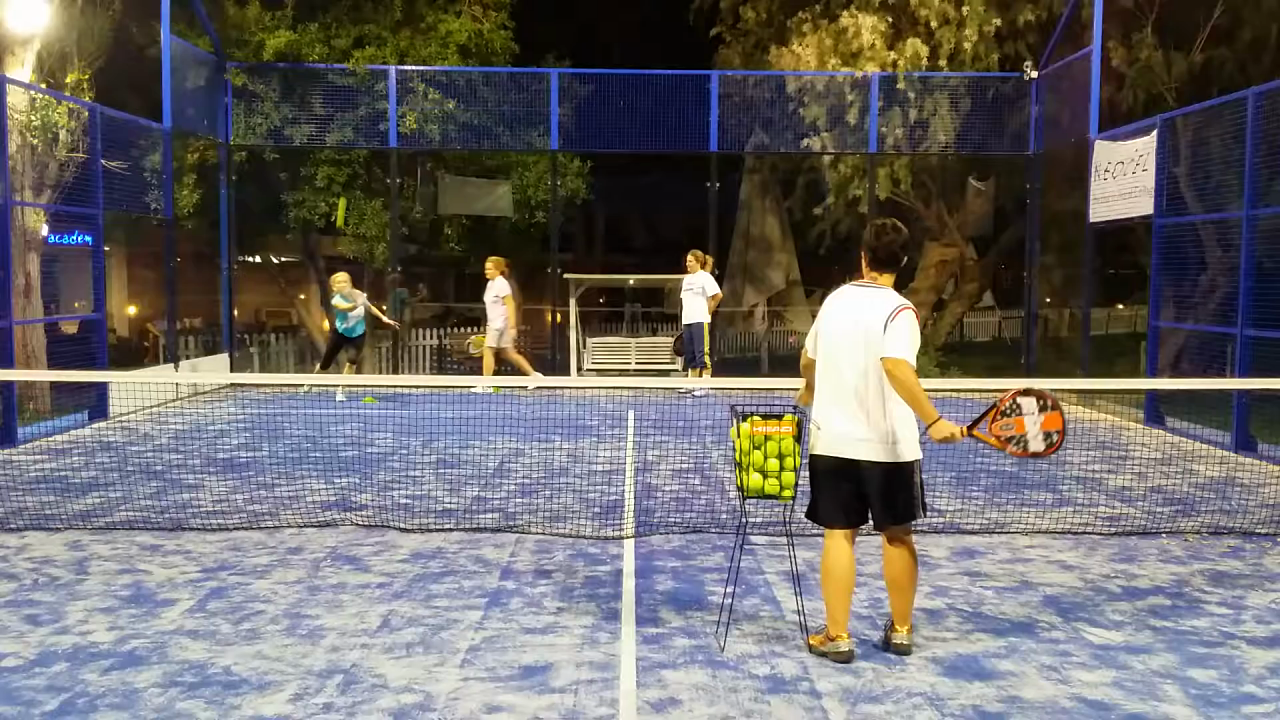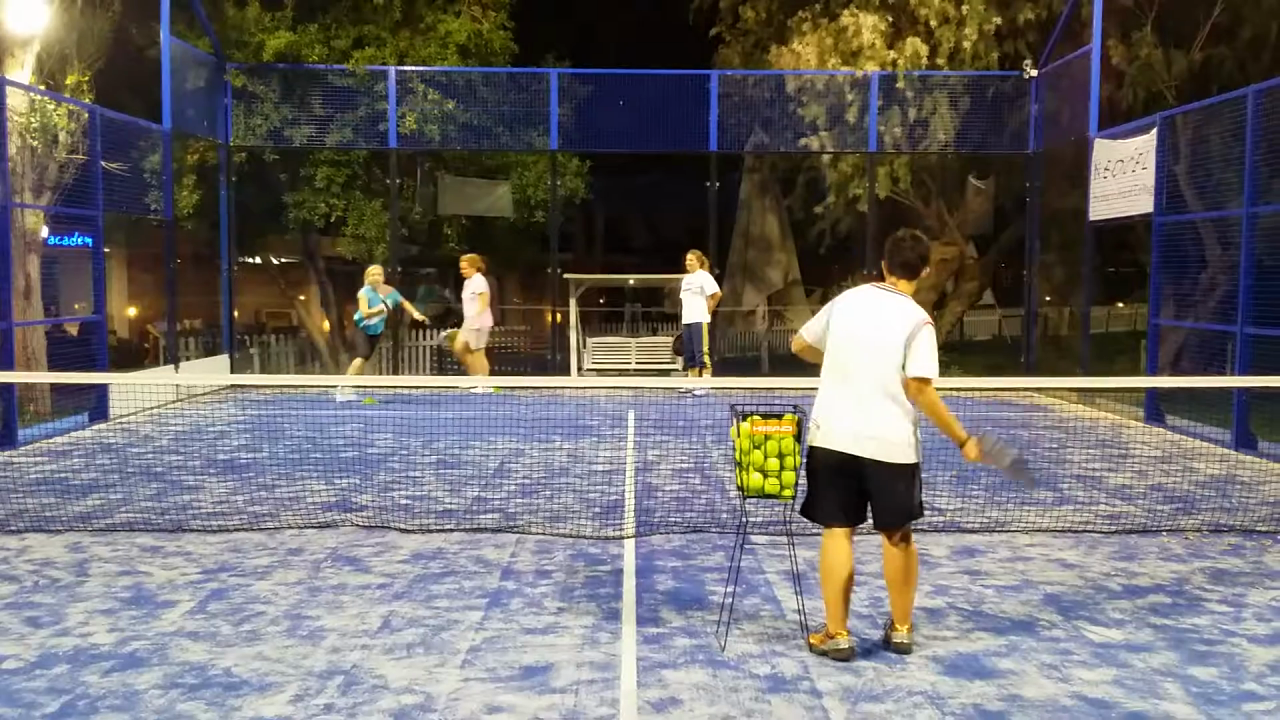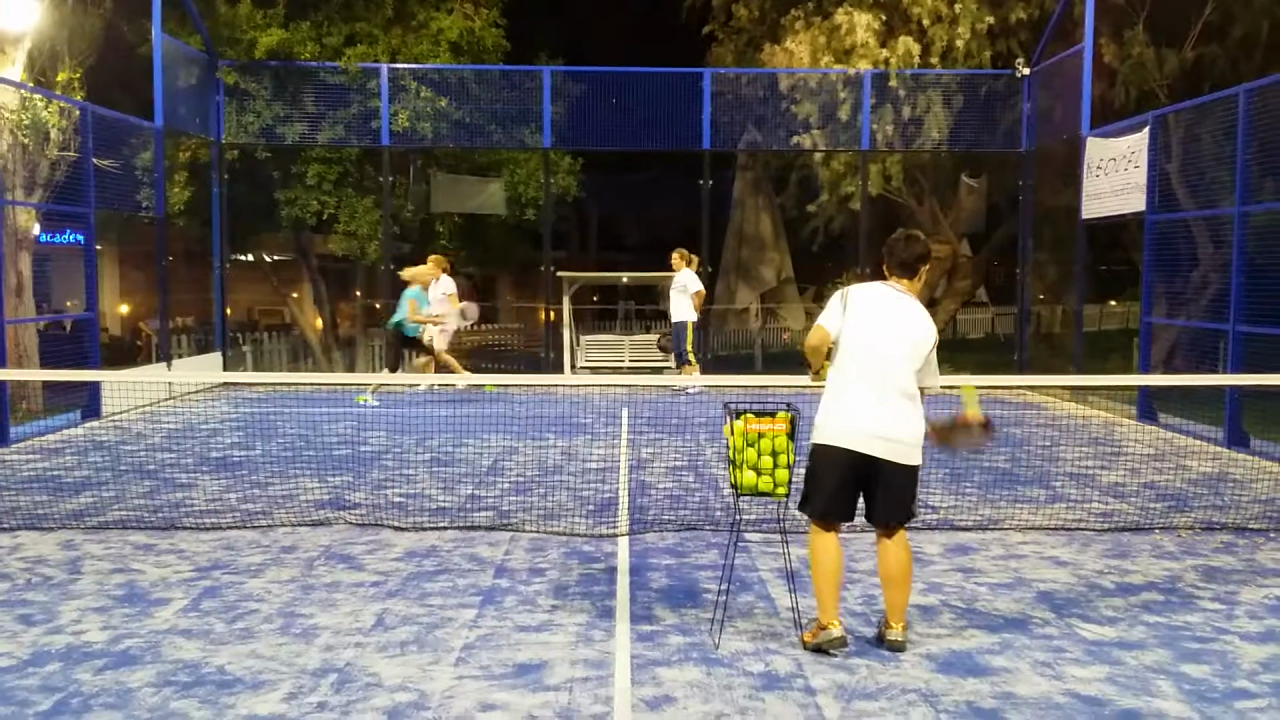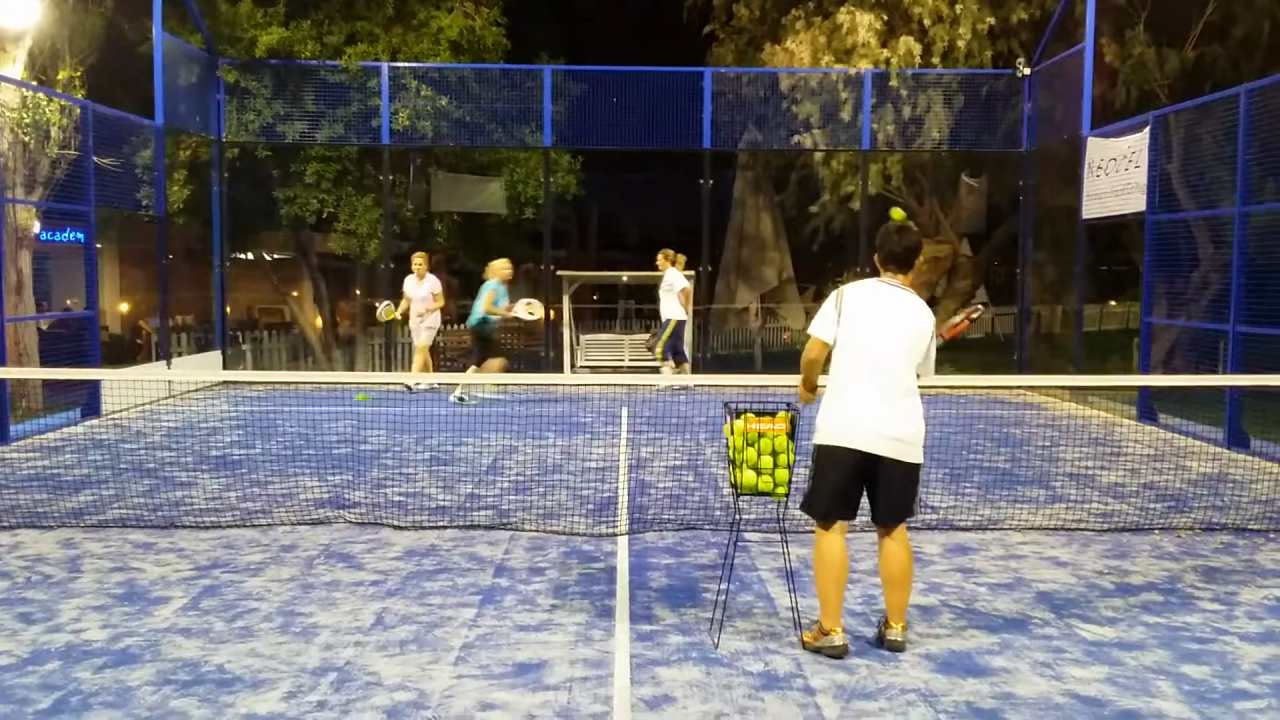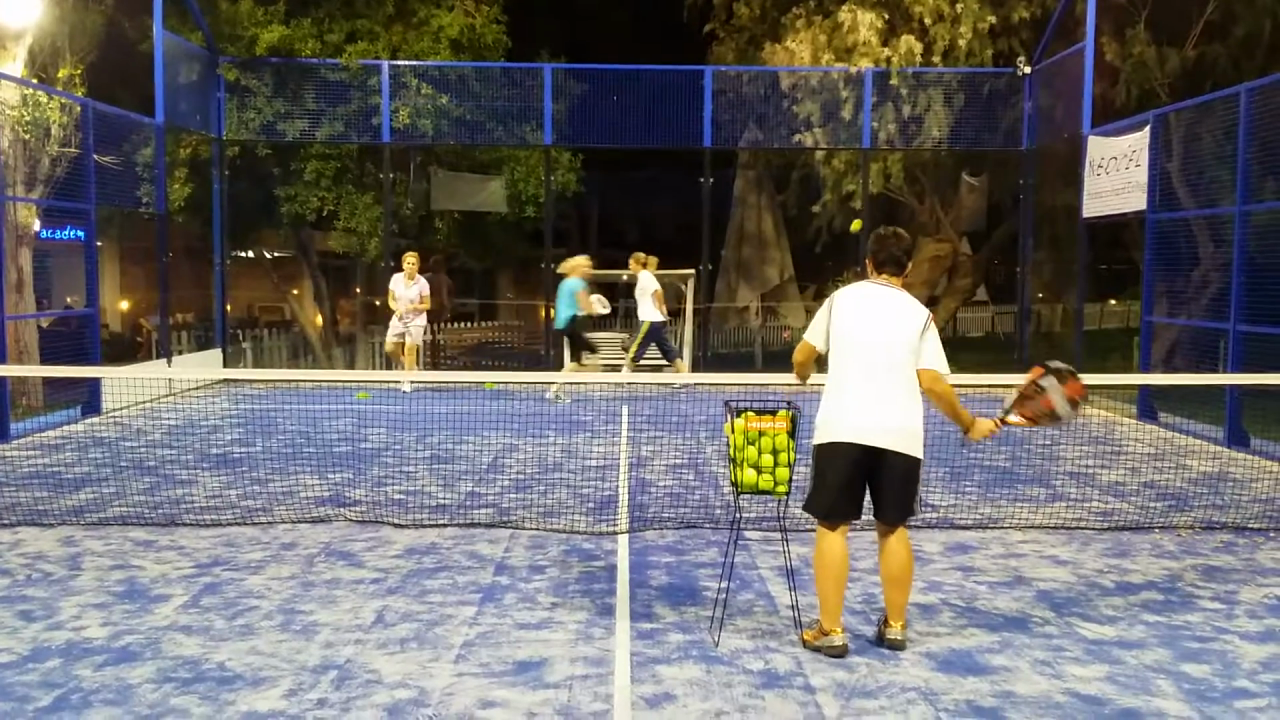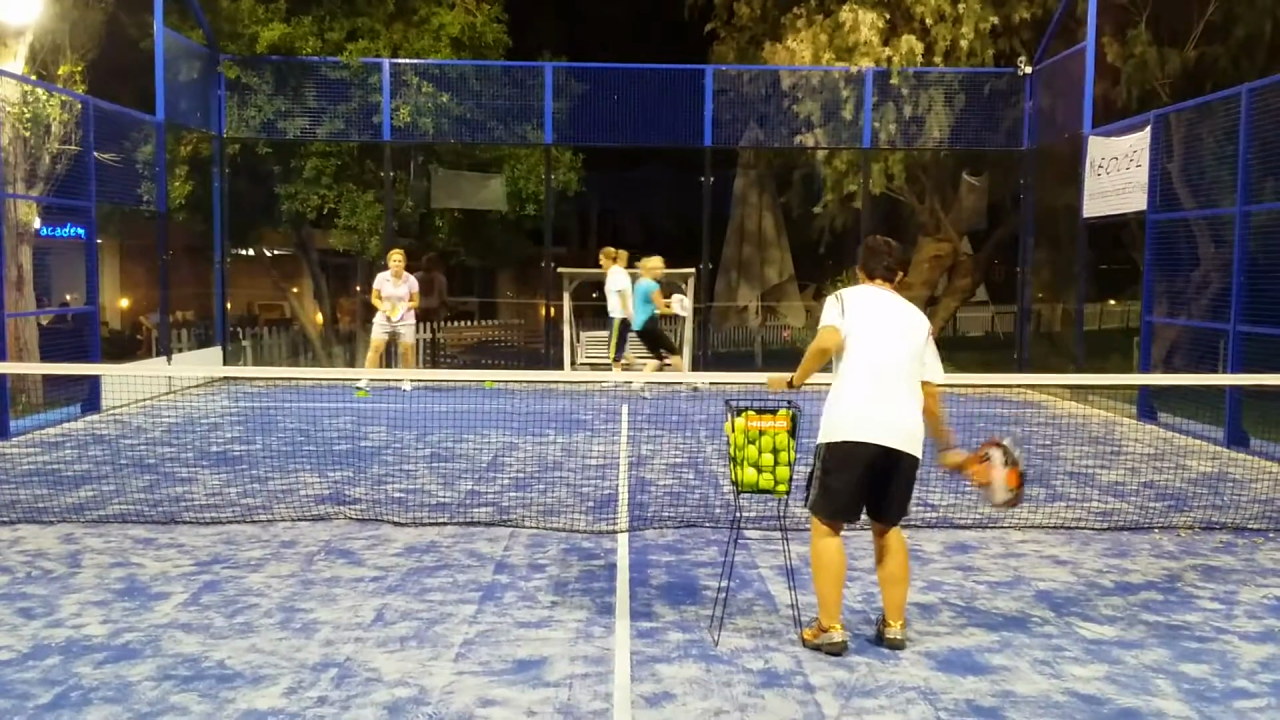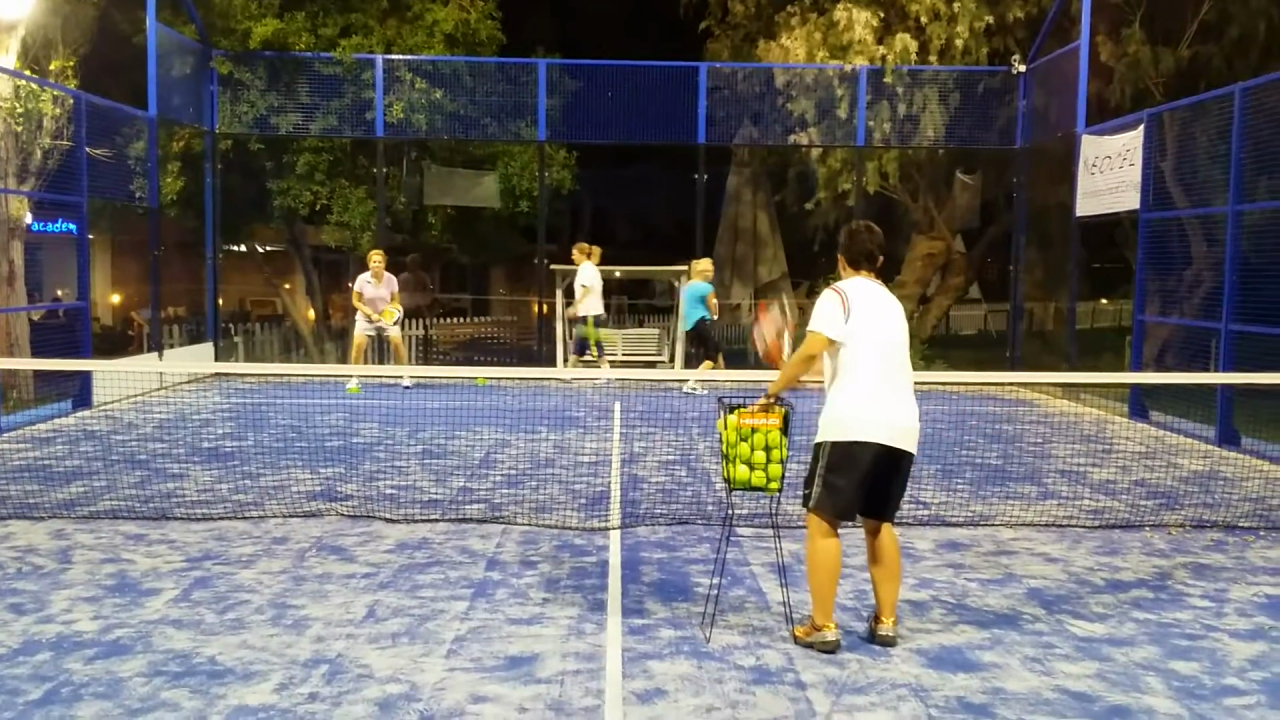
dt=0.3s
person 1, frame 1
left shoulder: (834, 300)
right shoulder: (898, 310)
left elbow: (808, 362)
right elbow: (896, 368)
left wrist: (809, 393)
right wrist: (933, 420)
left hip: (831, 440)
right hip: (886, 445)
left knee: (838, 535)
right knee: (897, 535)
left ankle: (837, 636)
right ankle: (900, 630)
person 1, frame 2
left shoulder: (846, 299)
right shoulder: (916, 320)
left elbow: (800, 345)
right elbow: (920, 389)
right wrist: (960, 437)
left hip: (832, 436)
right hip: (890, 444)
left knee: (836, 533)
right knee: (898, 535)
left ankle: (836, 634)
right ankle: (901, 629)
person 1, frame 3
left shoulder: (852, 295)
right shoulder: (926, 323)
left elbow: (816, 343)
left wrist: (818, 368)
left hip: (840, 432)
right hip: (899, 440)
left knee: (825, 526)
right knee: (891, 532)
left ankle: (828, 626)
right ankle: (895, 627)
person 1, frame 4
left shoulder: (846, 295)
right shoulder: (924, 315)
left elbow: (812, 355)
left wrist: (807, 387)
left hip: (842, 431)
right hip: (900, 438)
left knee: (830, 527)
right knee: (892, 531)
left ankle: (830, 631)
right ankle: (895, 627)
person 1, frame 5
left shoulder: (841, 298)
right shoulder: (919, 314)
left elbow: (803, 357)
right elbow: (932, 383)
left wrist: (802, 376)
right wrist: (970, 424)
left hip: (842, 429)
right hip: (900, 435)
left knee: (831, 526)
right knee: (892, 528)
left ankle: (830, 630)
right ankle: (894, 626)
person 1, frame 6
left shoulder: (845, 298)
right shoulder: (917, 318)
left elbow: (828, 342)
right elbow: (928, 394)
left wrist: (793, 380)
right wrist: (946, 445)
left hip: (851, 428)
right hip: (903, 435)
left knee: (826, 525)
right knee: (888, 527)
left ankle: (830, 629)
right ankle: (893, 625)
person 1, frame 7
left shoulder: (840, 294)
right shoulder: (892, 302)
left elbow: (813, 349)
left wrist: (773, 391)
right wrist: (817, 373)
left hip: (852, 427)
right hip: (900, 428)
left knee: (823, 521)
right knee: (880, 524)
left ankle: (822, 627)
right ankle: (886, 622)
